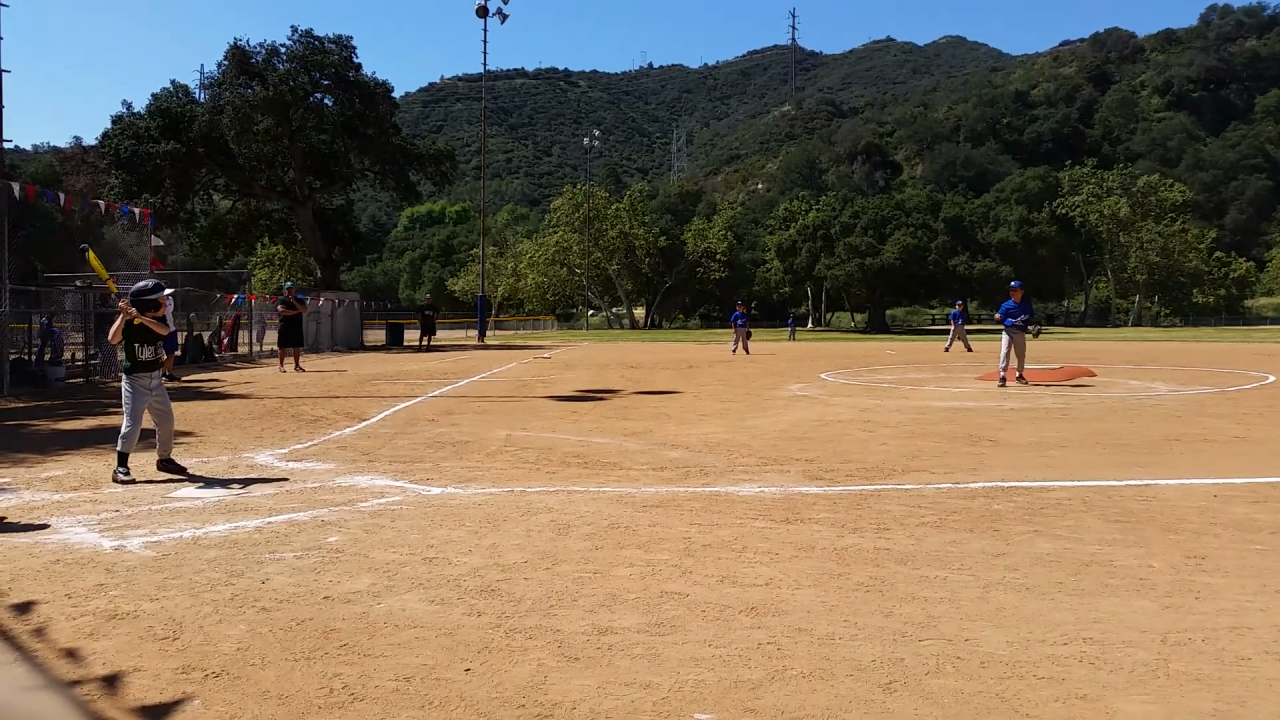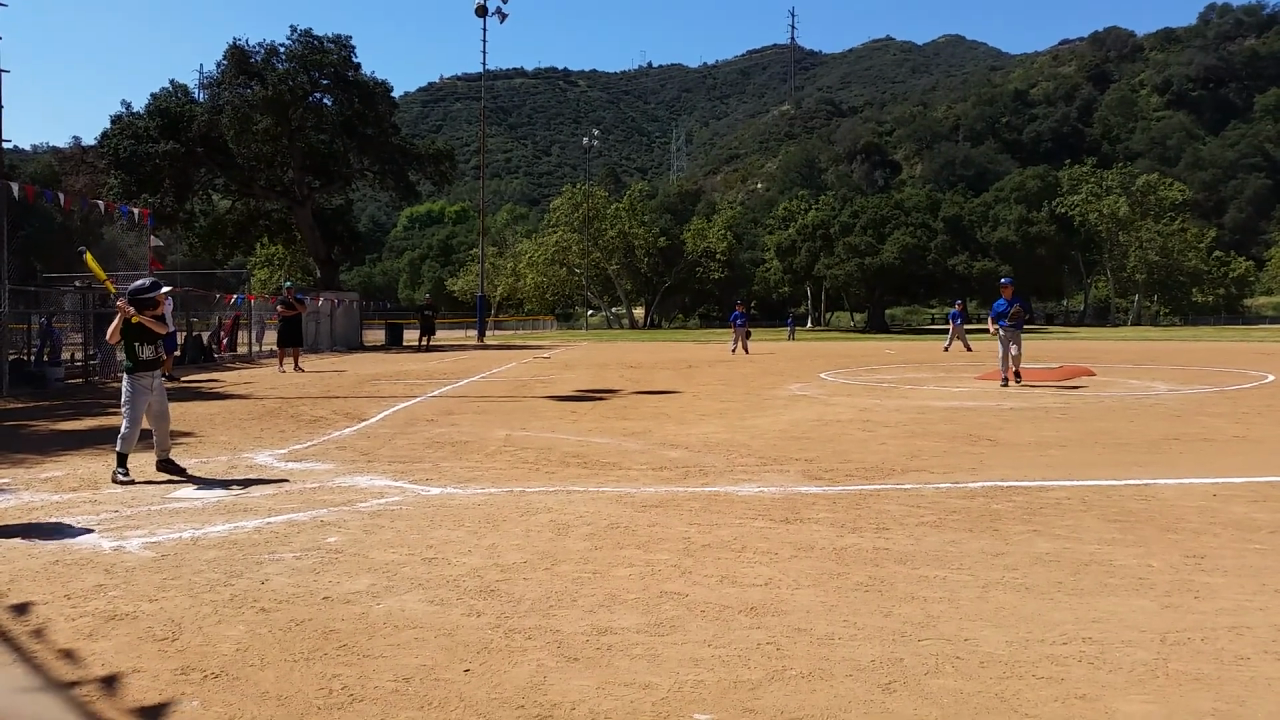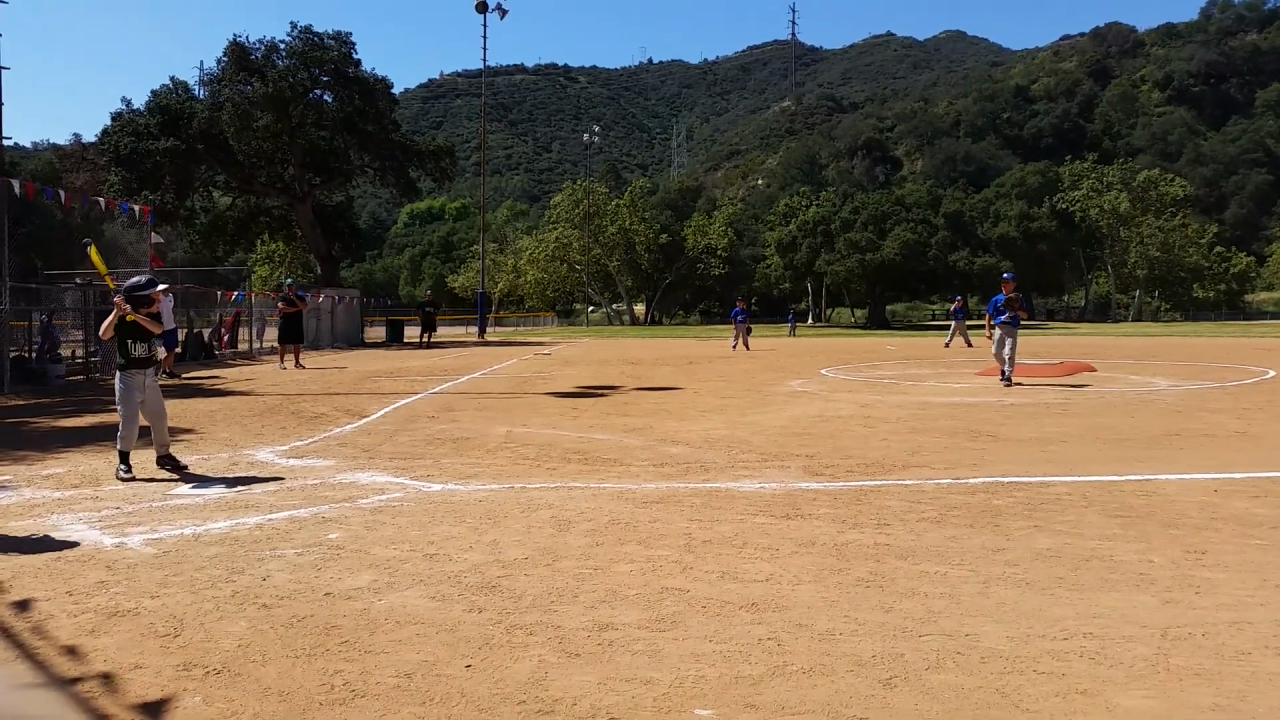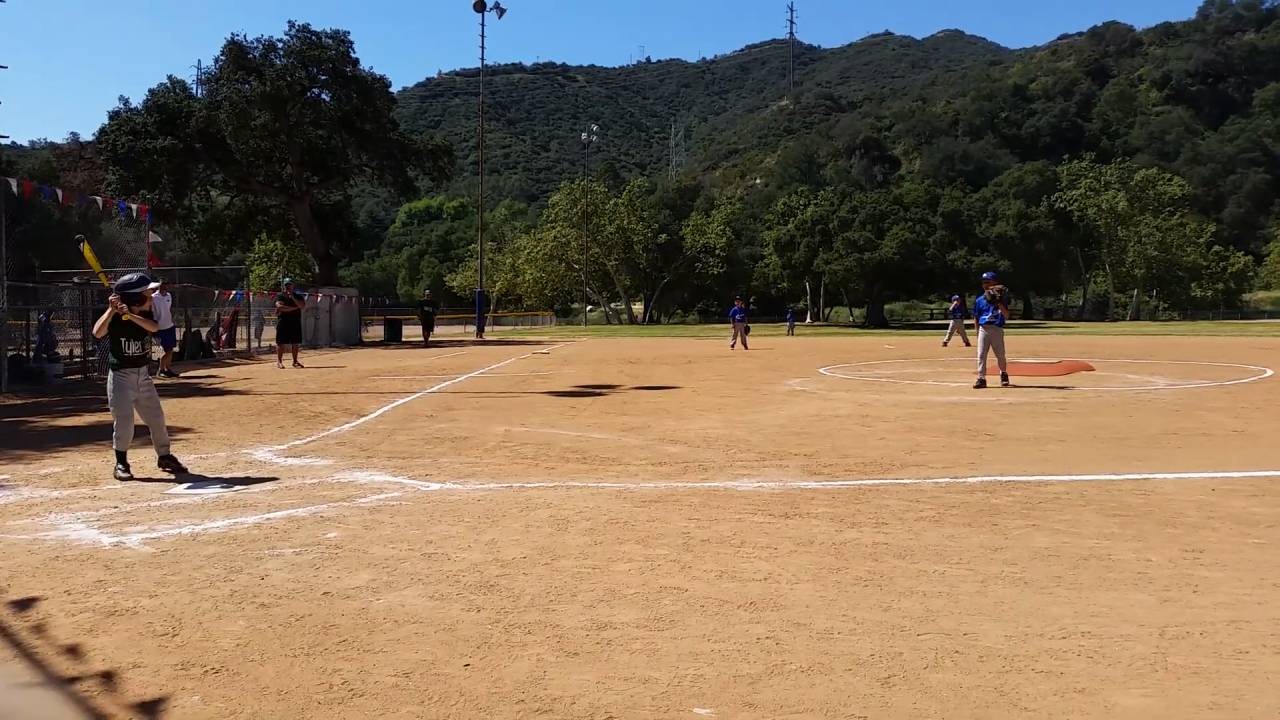
dt=0.5s
person 1, frame 1
left shoulder: (158, 320)
right shoulder: (129, 324)
left elbow: (165, 331)
right elbow: (113, 339)
left wrist: (142, 318)
right wrist: (123, 316)
left hip: (156, 379)
right hip: (134, 381)
left knee: (166, 420)
right knee: (132, 422)
left ankle: (164, 459)
right ankle: (121, 468)
person 1, frame 2
left shoulder: (157, 319)
right shoulder: (127, 323)
left elbow: (164, 329)
right elbow: (111, 339)
left wrist: (140, 317)
right wrist: (121, 315)
left hip: (156, 378)
right hip: (135, 379)
left knee: (162, 421)
right knee: (132, 422)
left ankle: (163, 459)
right ankle: (120, 468)
person 1, frame 3
left shoulder: (152, 317)
right shoulder: (122, 320)
left elbow: (158, 329)
right elbow: (103, 335)
left wrist: (135, 316)
right wrist: (116, 311)
left hip: (150, 375)
right hip: (128, 377)
left knee: (159, 417)
right knee: (129, 420)
left ankle: (163, 455)
right ankle: (123, 464)
person 1, frame 4
left shoulder: (144, 315)
right shoulder: (115, 319)
left elbow: (154, 327)
right elbow: (97, 333)
left wrist: (130, 315)
right wrist: (111, 310)
left hip: (143, 374)
right hip: (121, 376)
left knee: (156, 416)
right knee: (124, 420)
left ankle: (165, 456)
right ankle: (121, 463)
